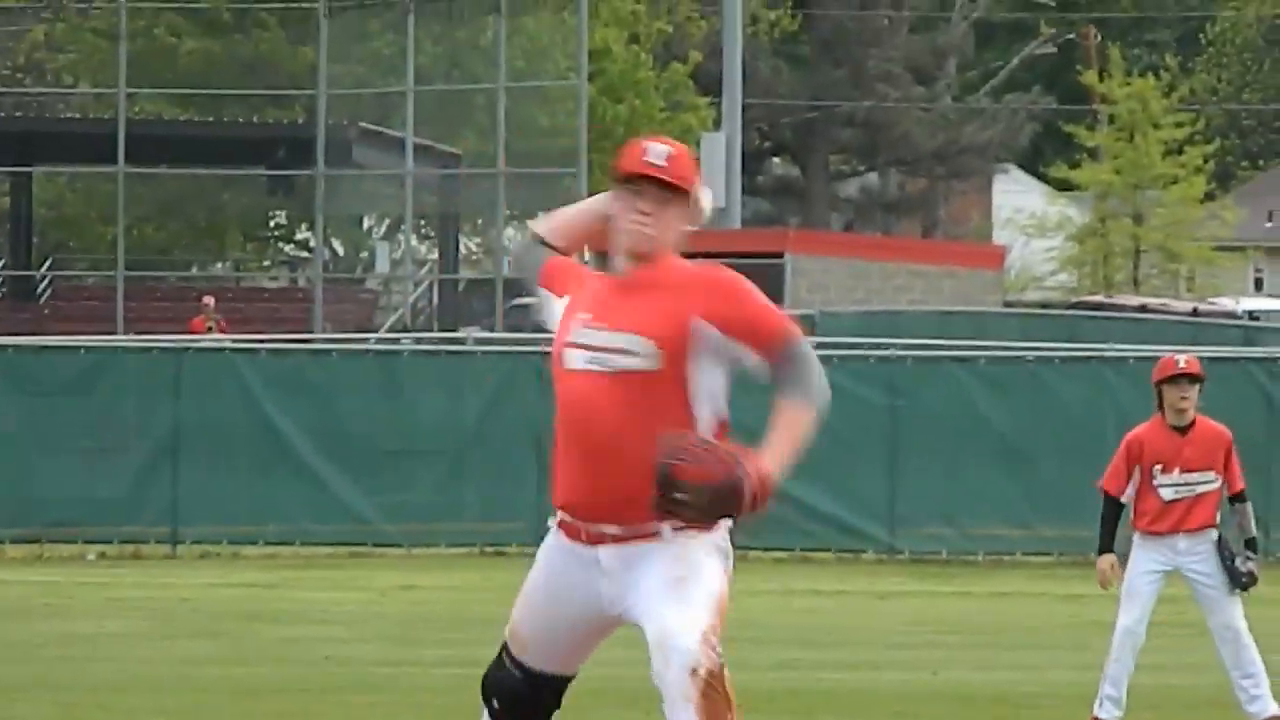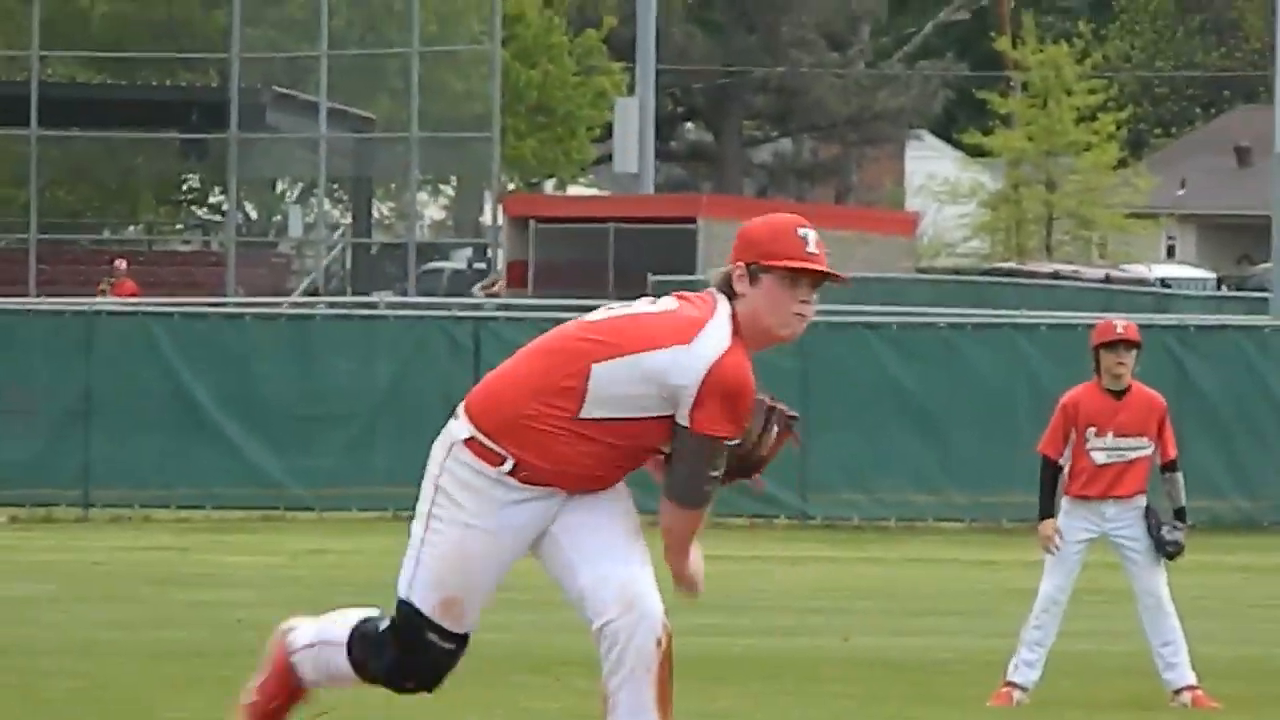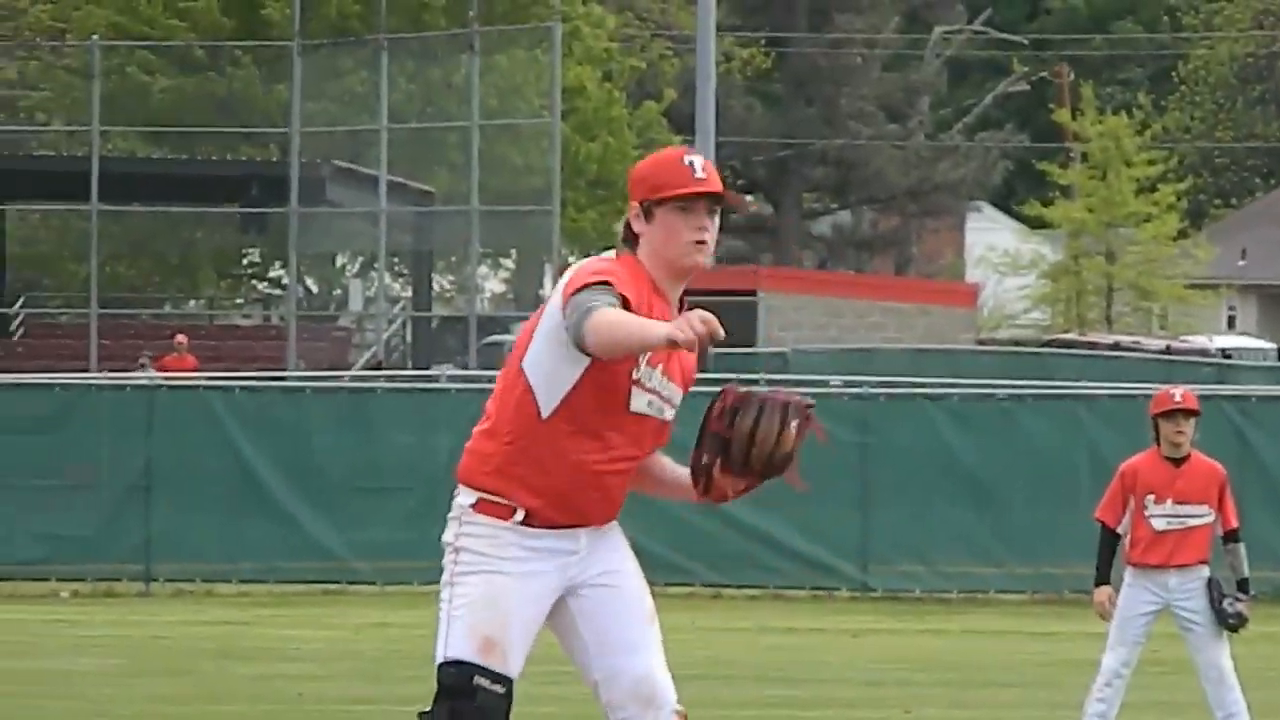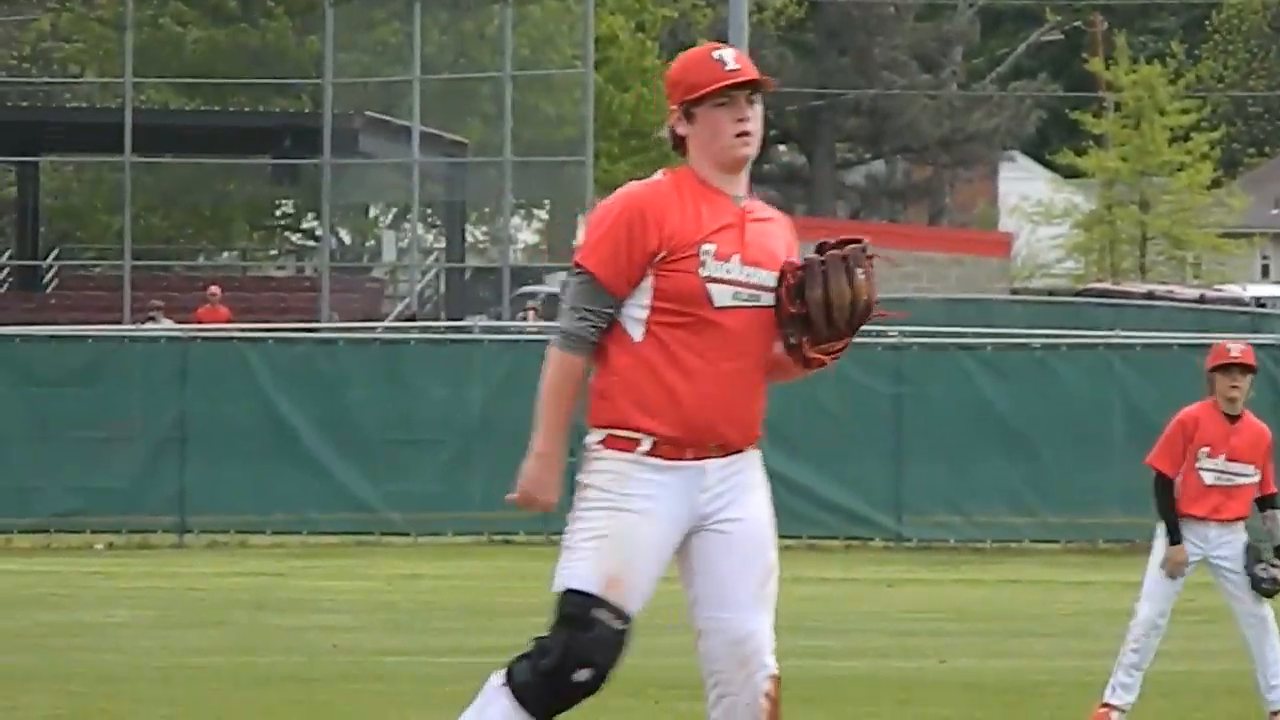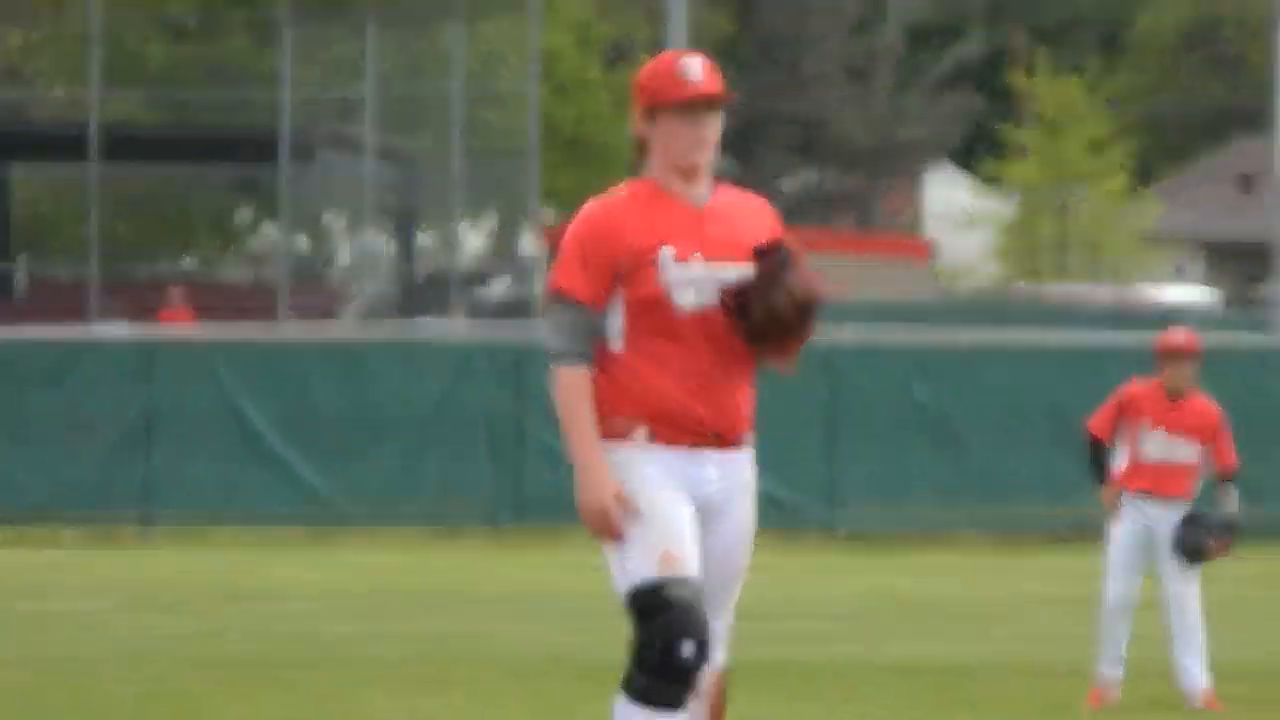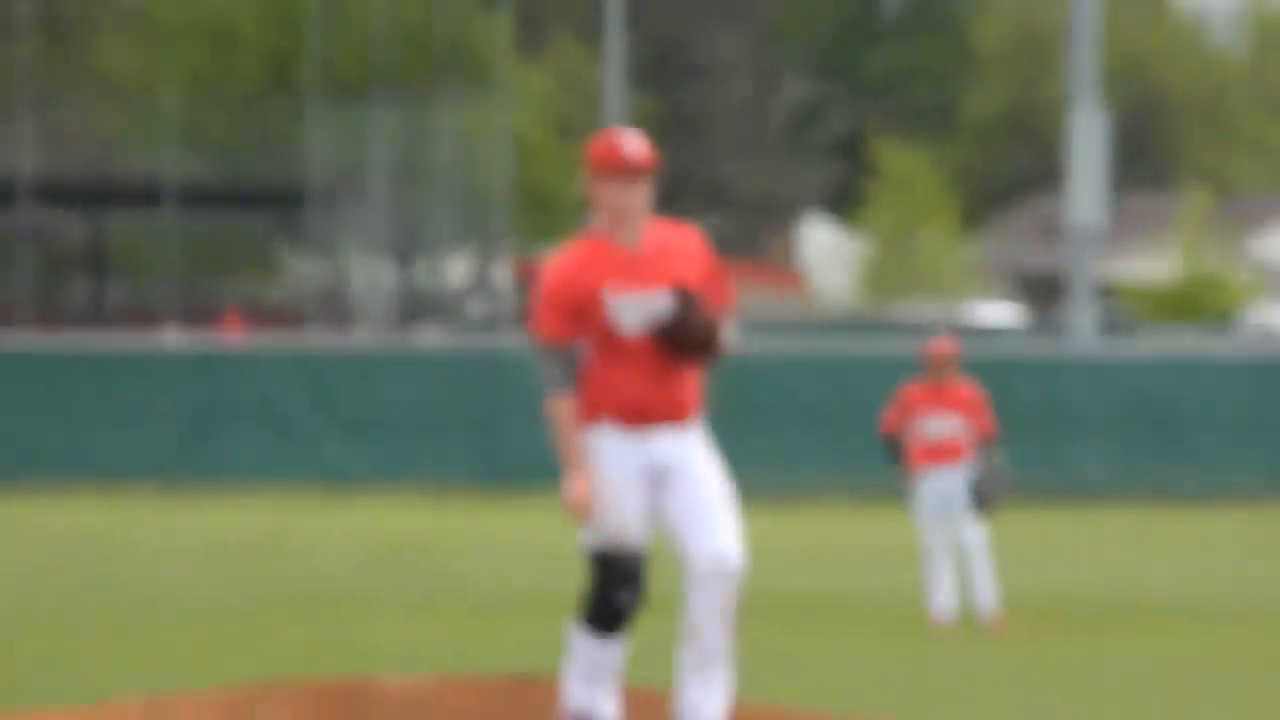
dt=0.5s
person 1, frame 1
left shoulder: (712, 292)
right shoulder: (574, 295)
left elbow: (805, 381)
right elbow: (532, 250)
left wrist: (768, 466)
right wrist: (608, 203)
left hip: (676, 542)
right hip: (577, 544)
left knee: (688, 654)
person 1, frame 2
left shoulder: (697, 318)
right shoulder: (723, 367)
right elbow: (687, 491)
left wrist: (707, 456)
right wrist: (680, 558)
right hip: (494, 470)
left knee: (639, 620)
right knee: (418, 654)
right ankle: (301, 653)
person 1, frame 3
left shoulder: (678, 345)
right shoulder: (602, 279)
right elbow: (595, 327)
left wrist: (698, 487)
right wrist: (672, 331)
left hip: (594, 539)
right hip: (500, 531)
person 1, frame 4
left shoulder: (776, 232)
right shoulder: (641, 209)
right elbow: (575, 337)
right wrist: (543, 460)
left hip: (735, 474)
right hip: (636, 468)
left knee: (745, 663)
right knee: (578, 651)
person 1, frame 5
left shoulder: (759, 219)
right shoulder: (606, 221)
right elbow: (571, 355)
right wrist: (593, 471)
left hip: (730, 463)
right hip: (642, 460)
left knee: (706, 654)
right knee: (672, 636)
person 1, frame 6
left shoulder: (690, 247)
right shoulder: (570, 271)
left elbow: (717, 322)
right elbow: (559, 379)
left wrist: (708, 336)
right wrist: (578, 471)
left hip: (684, 439)
right hip: (612, 444)
left knee: (719, 564)
right knee: (617, 585)
person 2, frame 1
left shoulder: (1219, 436)
right shoulder: (1140, 438)
left elbow: (1236, 493)
right elbow: (1114, 494)
left wrist: (1250, 547)
right wrist: (1105, 551)
left hip: (1203, 544)
right hip: (1151, 546)
left knee: (1232, 628)
right knee: (1128, 630)
person 2, frame 2
left shoulder: (1154, 404)
right shoulder: (1074, 402)
left elbow: (1169, 462)
right elbow: (1051, 460)
left wrist: (1180, 516)
right wrist: (1046, 516)
left hip: (1131, 511)
right hip: (1079, 510)
left knee: (1156, 597)
right knee: (1051, 595)
left ankle: (1184, 685)
right ankle: (1017, 682)
person 2, frame 3
left shoulder: (1214, 473)
right shoulder: (1133, 470)
left elbow: (1231, 532)
right elbow: (1110, 528)
left wrist: (1242, 588)
right wrist: (1101, 583)
left hip: (1194, 581)
right hip: (1142, 581)
left knee: (1218, 669)
right knee: (1114, 667)
person 2, frame 4
right shoulder: (1191, 420)
right elbow: (1163, 481)
right wrist: (1174, 540)
left hip: (1232, 534)
right hip: (1182, 531)
right knee: (1148, 619)
person 2, frame 5
left shoulder: (1210, 413)
right shoulder: (1133, 395)
left elbow: (1227, 472)
right elbow: (1097, 436)
right wrist: (1105, 483)
left hip: (1178, 513)
right hip: (1130, 507)
left knee: (1184, 600)
right knee: (1117, 596)
left ankle: (1197, 686)
right ankle: (1107, 678)
person 2, frame 6
left shoulder: (971, 393)
right shoulder: (910, 395)
left elbow: (986, 435)
right elbow: (890, 430)
left wrist: (983, 470)
right wrist: (906, 462)
left hip: (961, 473)
right hip: (927, 477)
left knee: (973, 539)
right knee: (933, 543)
left ankle: (987, 608)
right ankle: (942, 609)
